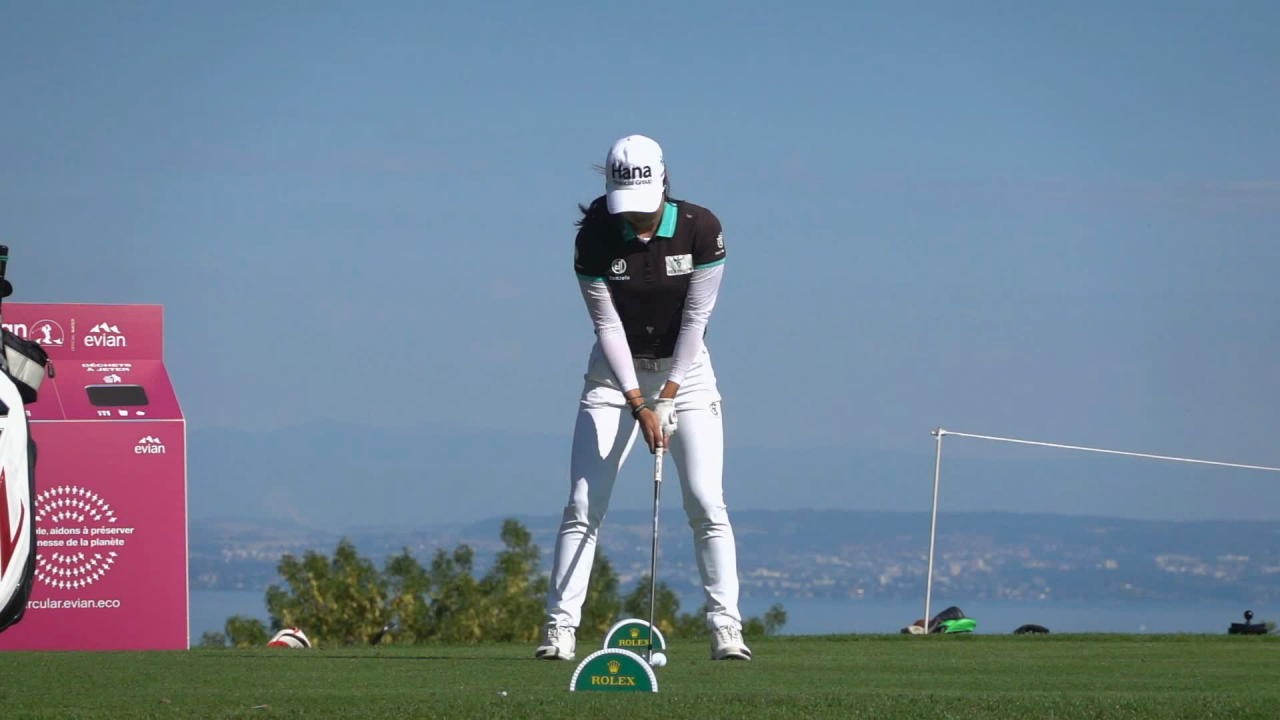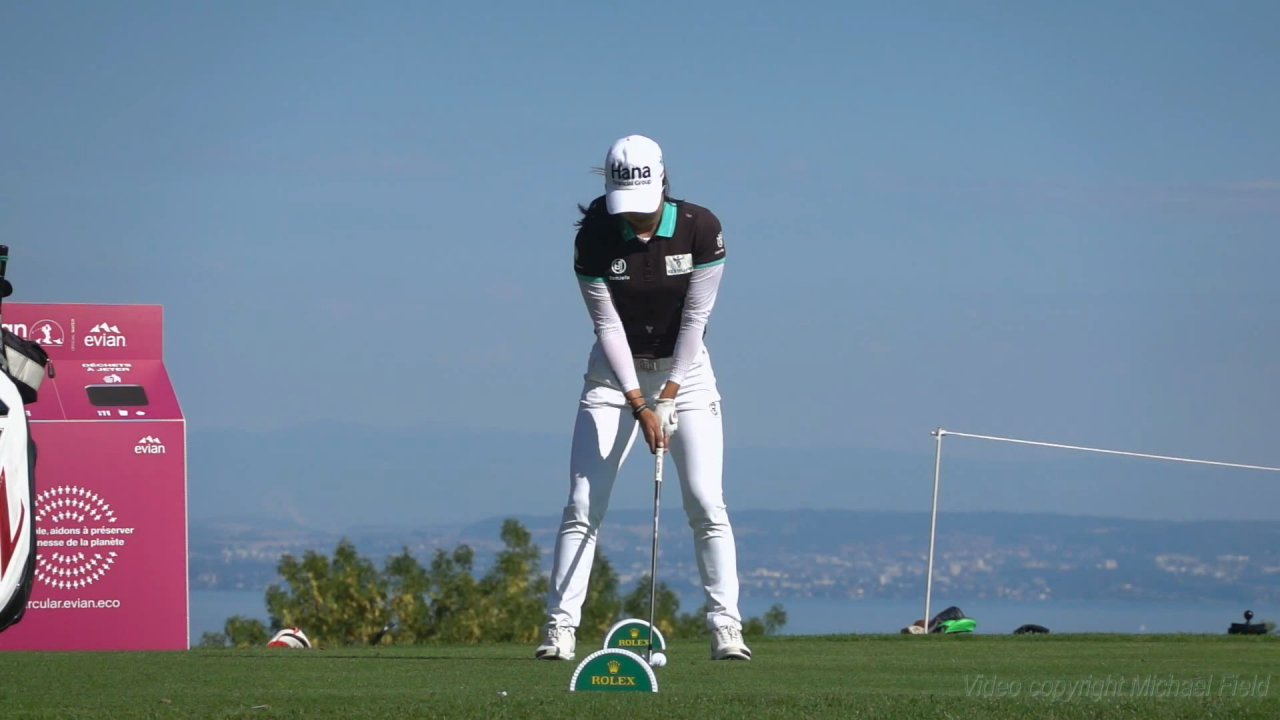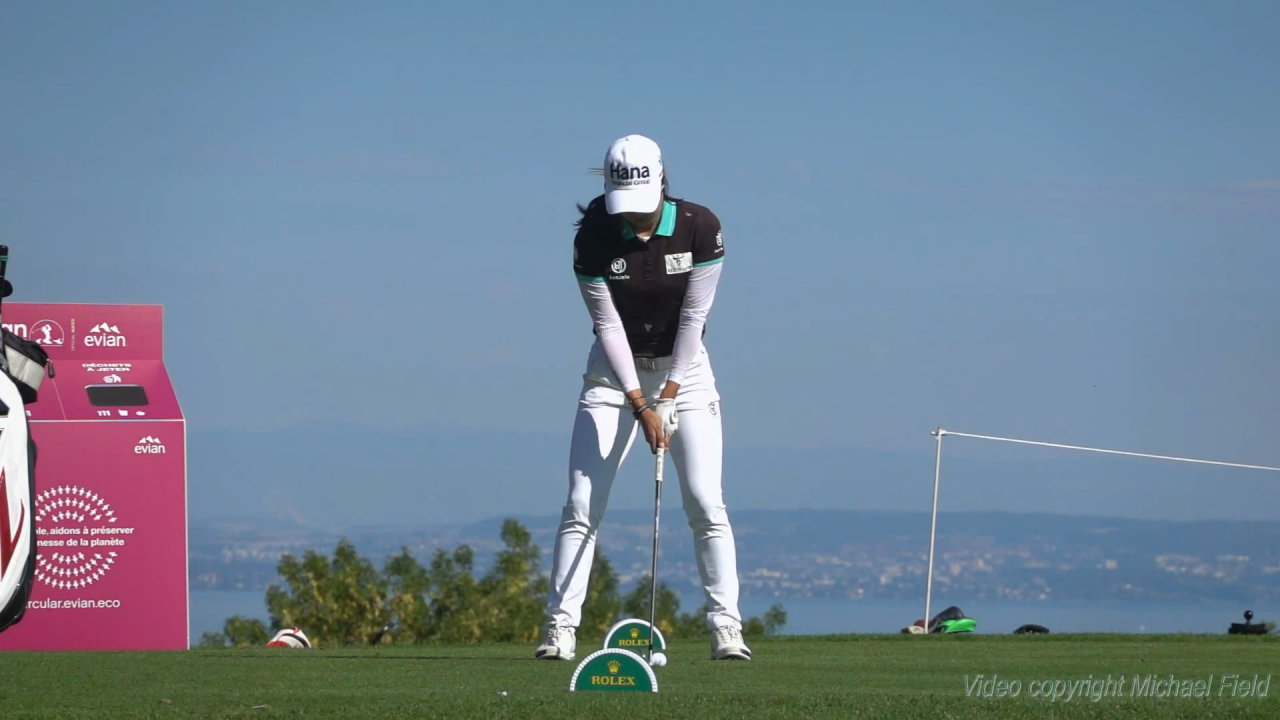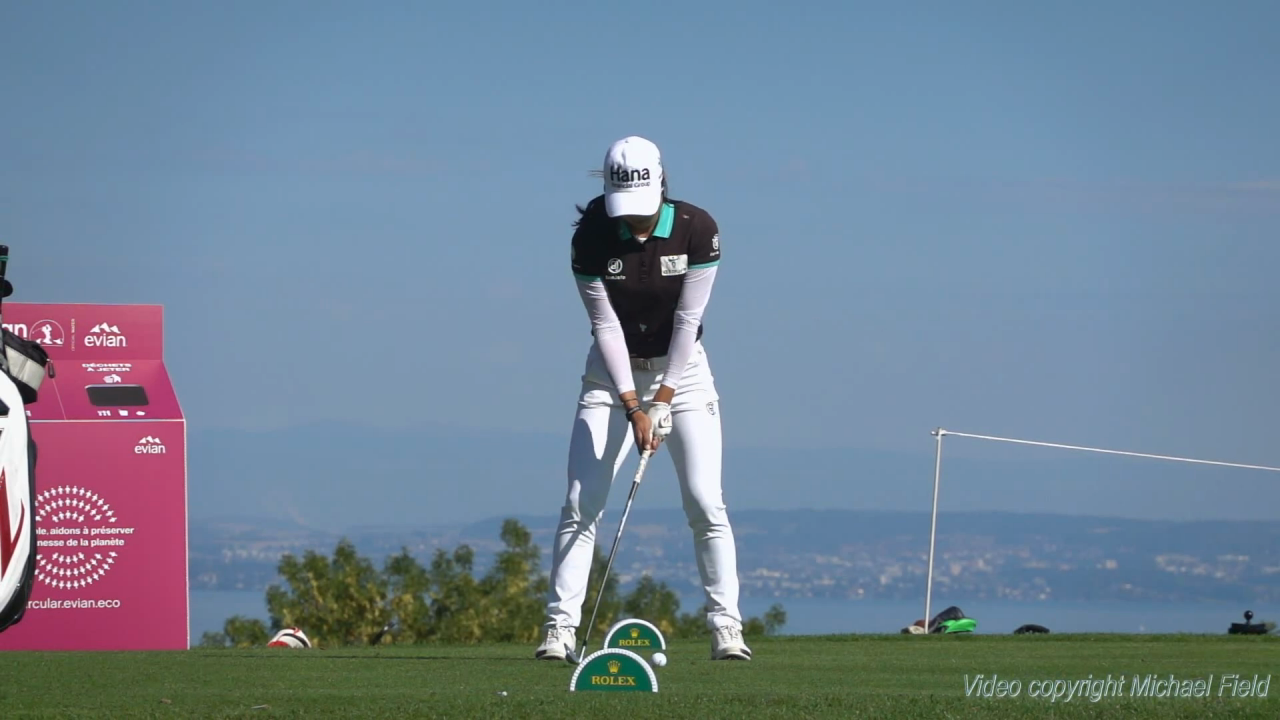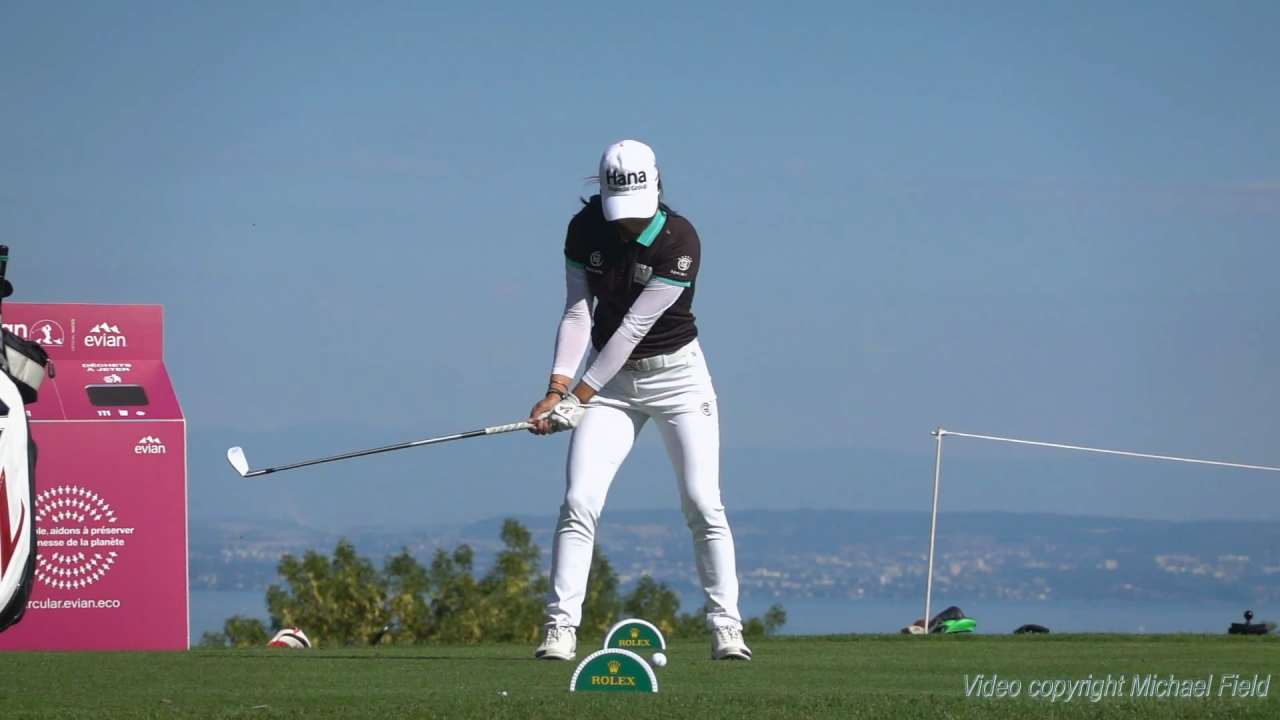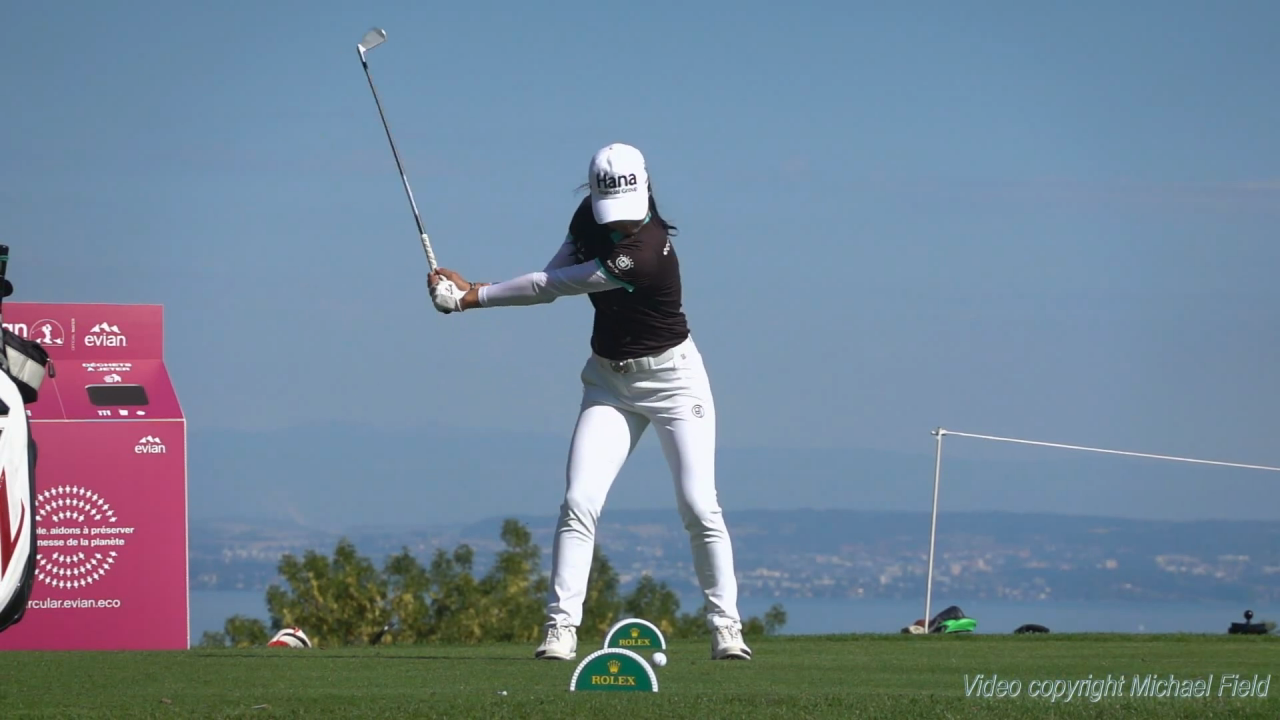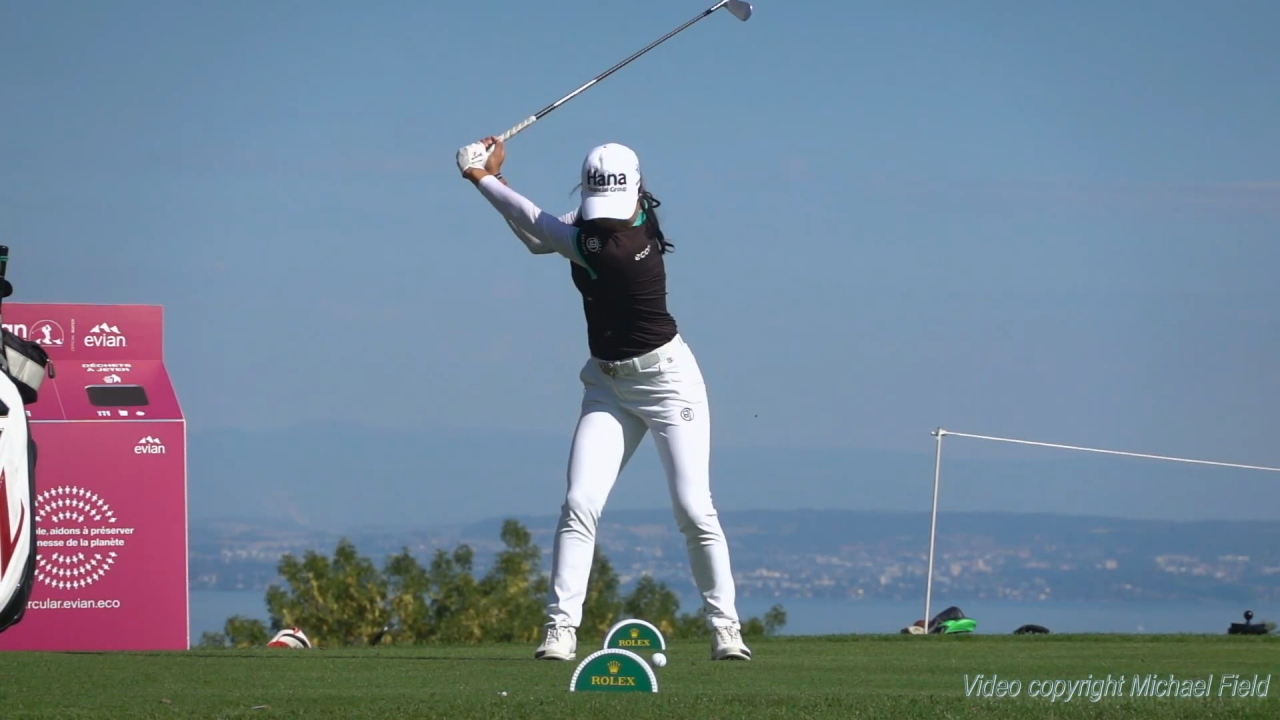
dt=0.7s
person 1, frame 1
left shoulder: (701, 227)
right shoulder: (594, 236)
left elbow: (696, 318)
right elbow: (607, 326)
left wrist: (667, 395)
right wrist: (638, 403)
left hip: (685, 369)
right hip: (616, 371)
left knee: (706, 501)
right knee: (584, 501)
left ankle: (726, 627)
right ankle: (559, 626)
person 1, frame 2
left shoulder: (700, 228)
right shoulder: (594, 237)
left elbow: (695, 318)
right elbow: (608, 325)
left wrist: (666, 397)
right wrist: (638, 405)
left hip: (685, 371)
right hip: (615, 372)
left knee: (706, 502)
right knee: (583, 502)
left ankle: (726, 627)
right ankle: (560, 625)
person 1, frame 3
left shoulder: (700, 226)
right shoulder: (593, 237)
left elbow: (694, 317)
right elbow: (608, 325)
left wrist: (667, 396)
right wrist: (640, 405)
left hip: (684, 369)
right hip: (615, 371)
left knee: (705, 501)
right knee: (582, 501)
left ankle: (726, 626)
right ankle: (560, 625)
person 1, frame 4
left shoulder: (696, 228)
right shoulder: (591, 237)
left elbow: (687, 319)
right elbow: (605, 325)
left wrist: (662, 400)
right wrist: (633, 407)
left hip: (682, 370)
right hip: (612, 372)
left knee: (705, 501)
right knee: (581, 502)
left ankle: (727, 626)
right ankle: (560, 626)
person 1, frame 5
left shoulder: (680, 241)
right shoulder: (585, 228)
left elbow: (635, 327)
right elbow: (578, 314)
left wrist: (578, 393)
right wrist: (558, 384)
left hip: (677, 374)
right hip: (611, 377)
left knee: (702, 504)
right knee: (579, 501)
left ankle: (727, 626)
right ankle: (561, 627)
person 1, frame 6
left shoulder: (646, 252)
right shoulder: (588, 217)
left elbow: (555, 286)
right elbow: (551, 280)
left wrist: (474, 296)
right wrist: (475, 290)
left hip: (672, 378)
right hip: (609, 381)
left knee: (698, 505)
right knee: (578, 502)
left ankle: (726, 626)
right ankle: (561, 627)
person 1, frame 7
left shoulder: (614, 250)
right shoulder: (603, 217)
left elbow: (538, 226)
right elbow: (540, 238)
left wrist: (482, 177)
right wrist: (494, 173)
left hip: (666, 380)
right hip: (608, 382)
left knee: (693, 509)
right knee: (580, 504)
left ankle: (726, 628)
right ankle: (561, 629)
